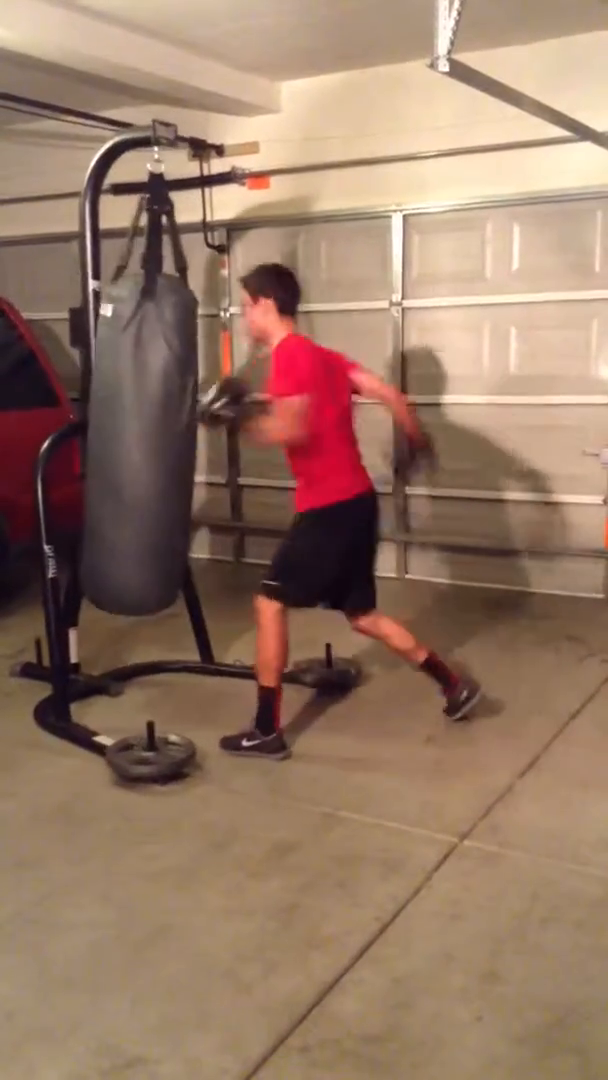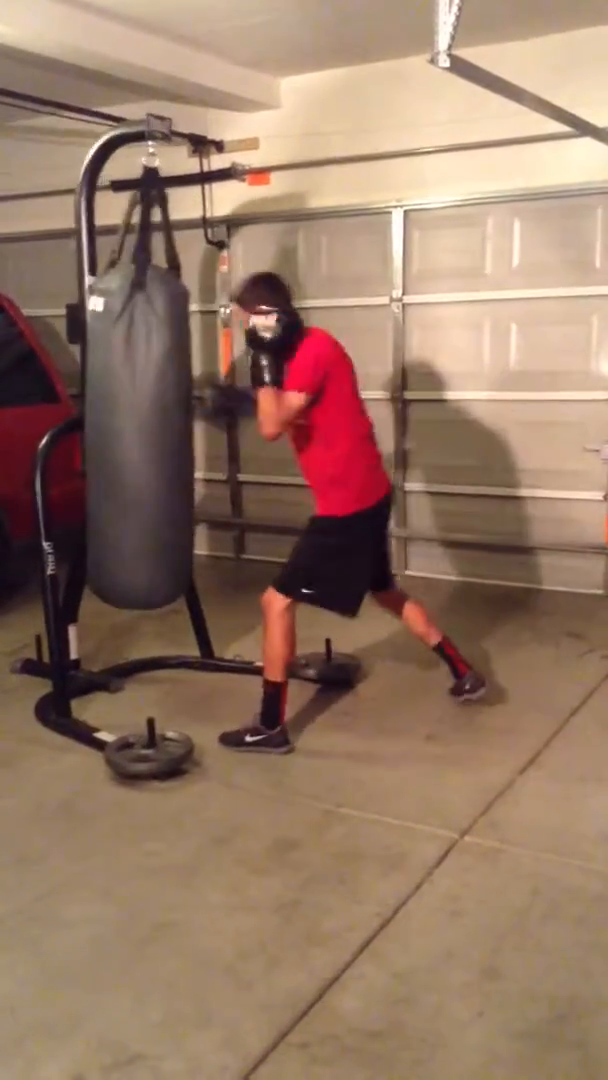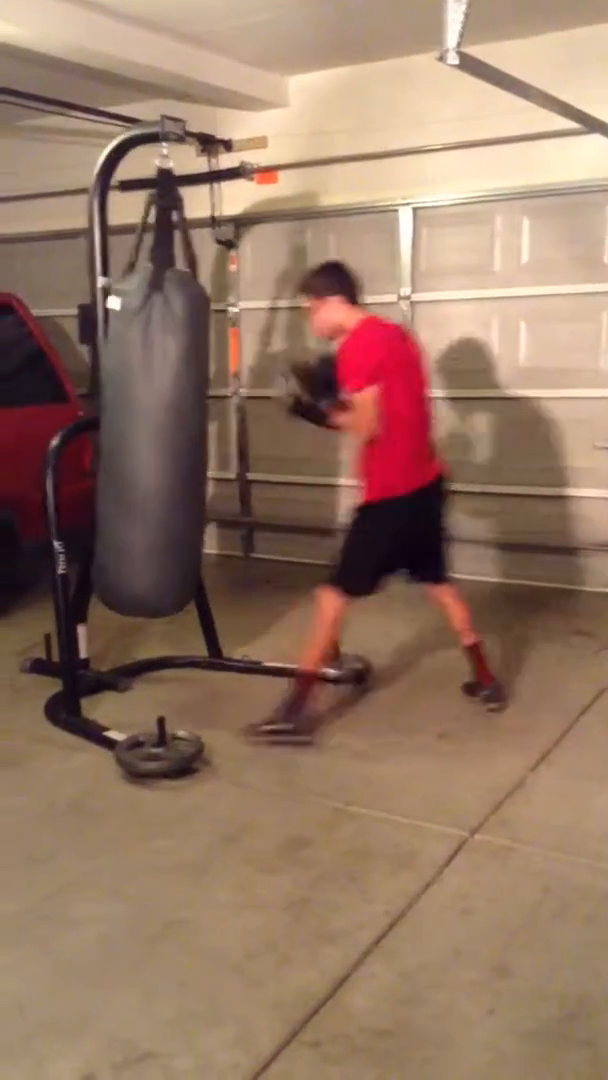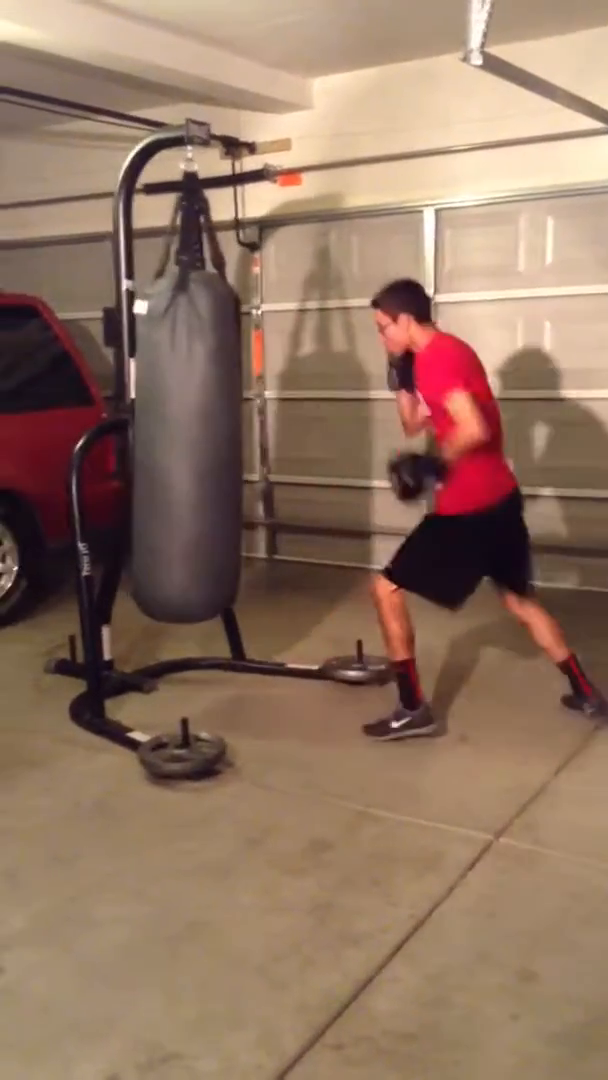
dt=0.2s
person 1, frame 1
left shoulder: (289, 354)
right shoulder: (322, 356)
left elbow: (288, 431)
right elbow: (386, 392)
left wrist: (239, 419)
right wrist: (414, 434)
left hip: (333, 507)
right hip: (351, 500)
left knee: (270, 606)
right knee: (359, 614)
left ankle: (267, 731)
right ankle: (452, 683)
person 1, frame 2
left shoulder: (311, 352)
right shoulder: (315, 346)
left elbow: (271, 426)
right elbow: (299, 415)
left wrist: (265, 360)
left hip: (347, 507)
right hip: (371, 497)
left knee: (277, 601)
right knee: (385, 593)
left ankle: (271, 726)
right ankle: (464, 674)
person 1, frame 3
left shoulder: (358, 345)
right shoulder: (395, 334)
left elbow: (368, 428)
left wrist: (322, 412)
right wrist: (345, 401)
left hip: (391, 493)
right hip: (426, 482)
left knee: (334, 598)
right knee: (436, 583)
left ankle: (294, 712)
right ankle: (486, 681)
person 1, frame 4
left shoulder: (436, 358)
right shoulder: (450, 352)
left elbow: (475, 432)
right elbow: (413, 424)
left wrist: (433, 463)
right wrist: (402, 379)
left hip: (465, 509)
right hip: (501, 499)
left knee: (387, 589)
right knee: (517, 598)
left ankle: (413, 708)
